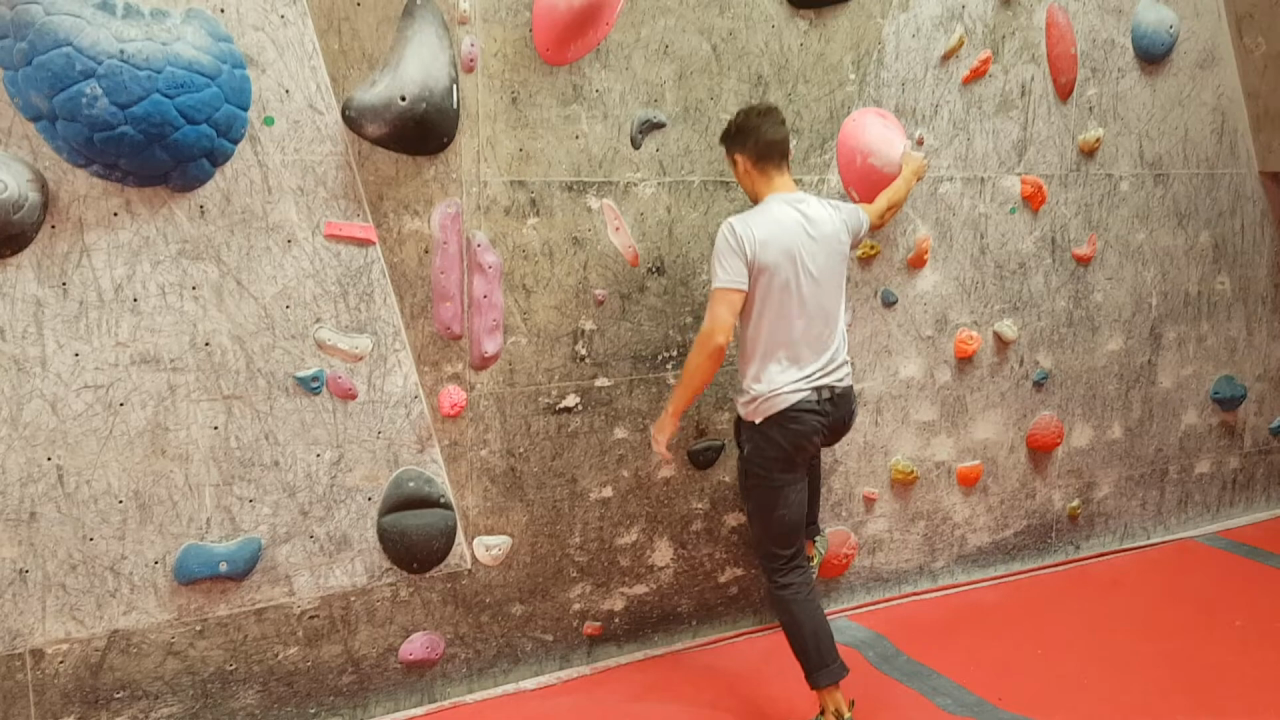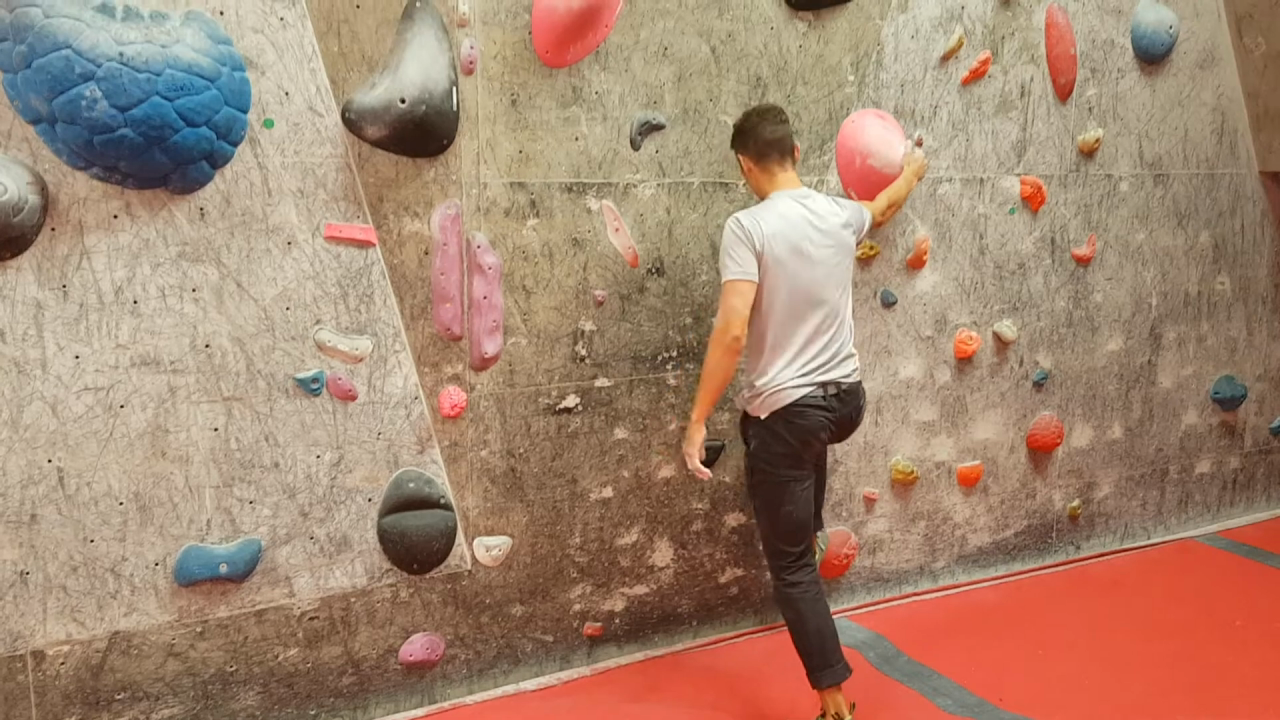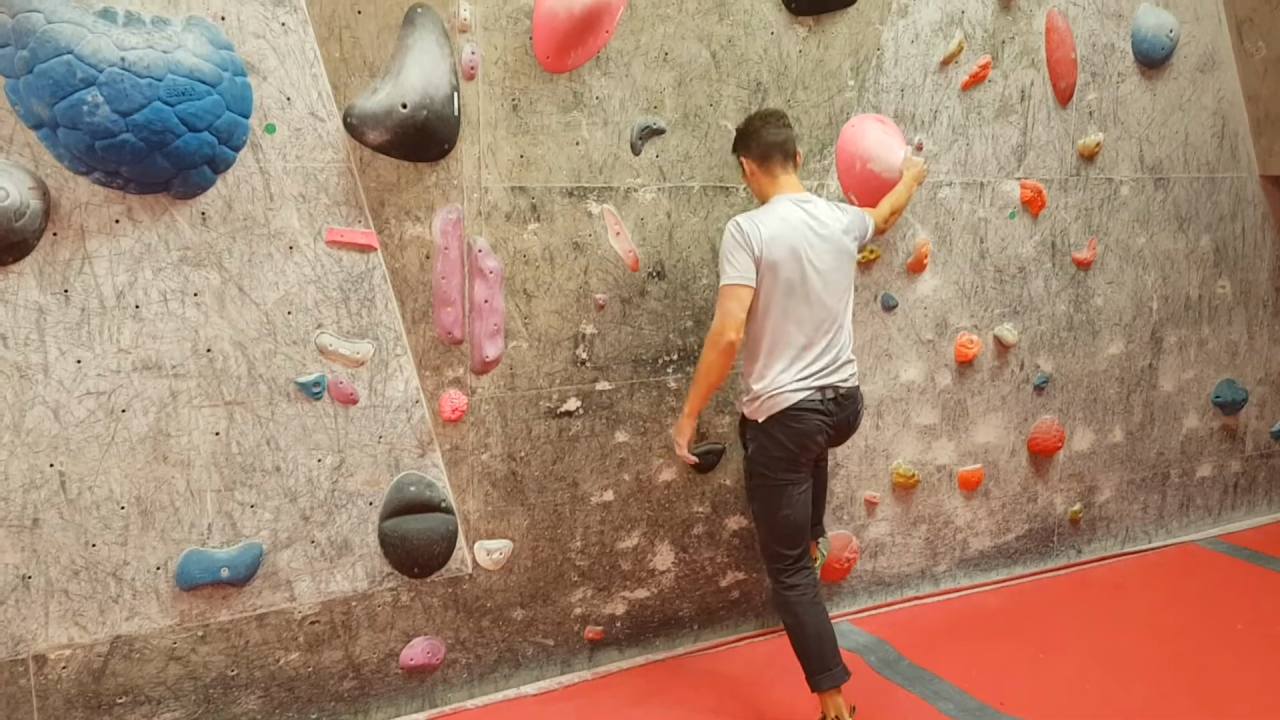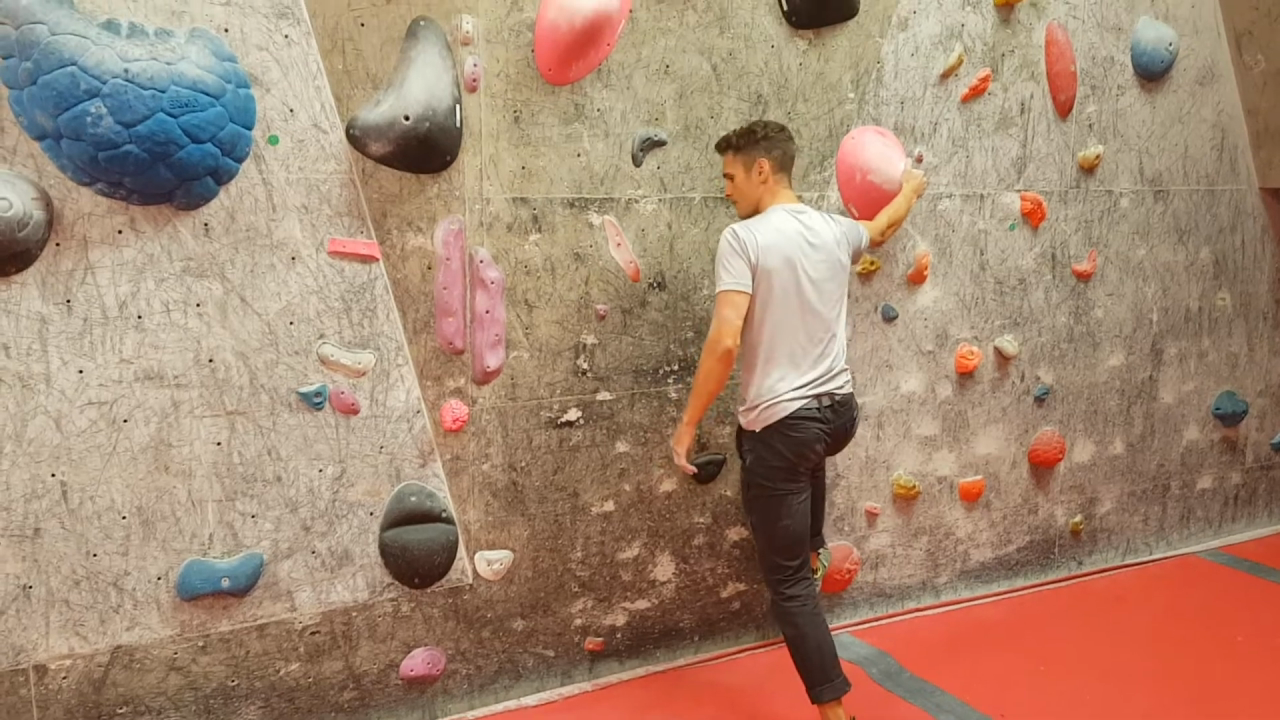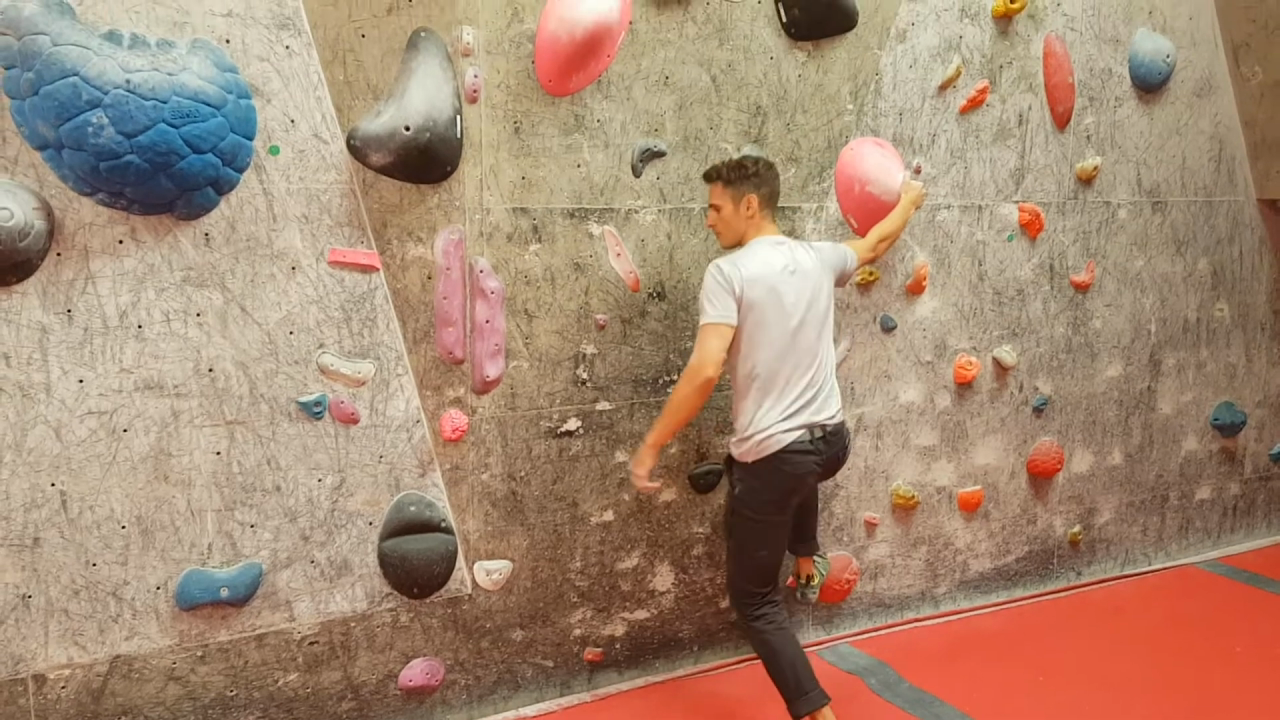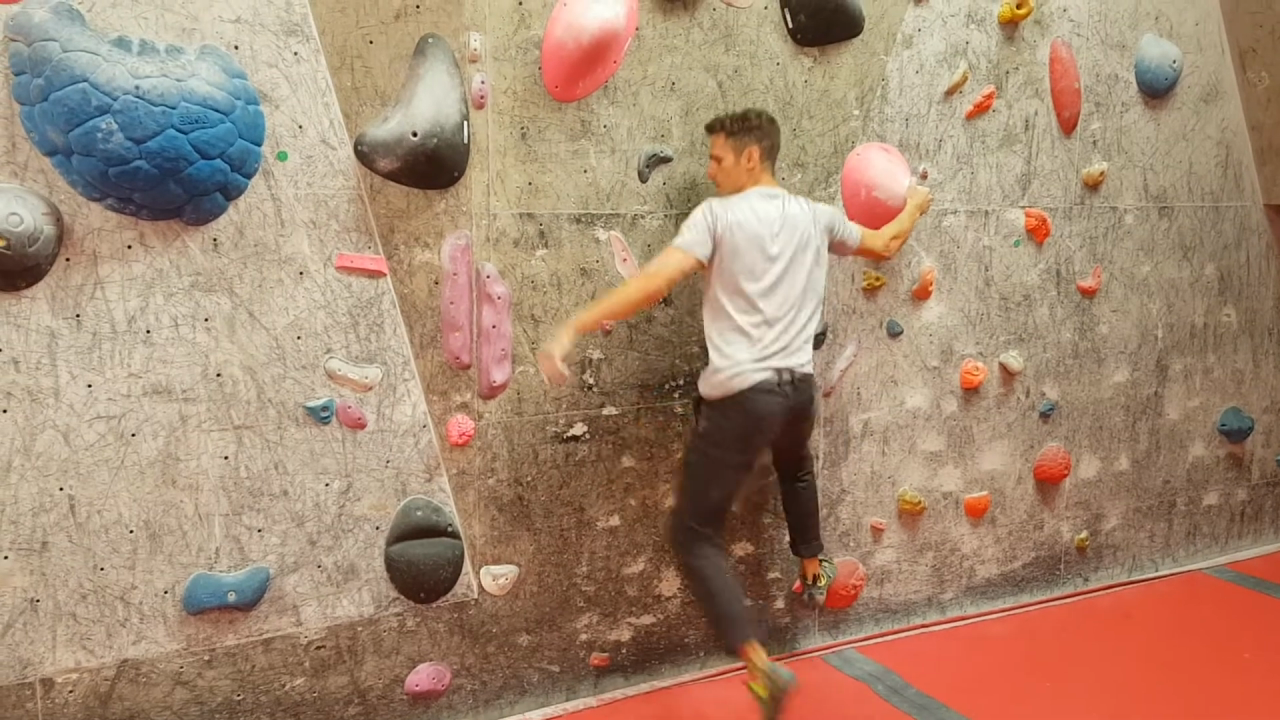
dt=0.3s
person 1, frame 1
left shoulder: (742, 232)
right shoulder: (837, 217)
left elbow: (716, 338)
right elbow: (882, 209)
left wrist: (671, 414)
right wrist: (910, 171)
left hip: (776, 416)
right hip: (838, 402)
left knee: (783, 569)
right ankle: (809, 536)
person 1, frame 2
left shoulder: (747, 227)
right shoulder: (842, 214)
left elbow: (733, 331)
right elbow: (883, 207)
left wrist: (698, 421)
right wrist: (910, 171)
left hip: (783, 413)
right hip: (847, 399)
left knee: (790, 567)
right ankle: (812, 531)
person 1, frame 3
left shoulder: (748, 230)
right shoulder: (844, 219)
left elbow: (728, 334)
right elbow: (885, 214)
left wrist: (689, 415)
right wrist: (910, 178)
left hip: (781, 416)
right hip: (844, 403)
left knee: (788, 571)
right ankle: (813, 536)
person 1, frame 4
left shoulder: (742, 238)
right shoulder: (835, 231)
left elbow: (724, 341)
right elbow: (881, 228)
left wrist: (688, 423)
right wrist: (909, 190)
left hip: (779, 426)
right hip: (840, 411)
left knee: (787, 583)
right ankle: (814, 549)
person 1, frame 5
left shoulder: (729, 272)
right shoulder: (818, 258)
left elbow: (704, 372)
right elbow: (873, 245)
left wrist: (651, 447)
right wrist: (906, 204)
left hip: (771, 454)
right hip: (832, 439)
left knee: (755, 603)
right ankle: (807, 563)
person 1, frame 6
left shoulder: (718, 215)
right shoulder: (814, 215)
left elbow: (655, 280)
right elbow: (882, 245)
left wrist: (572, 327)
right wrist: (914, 208)
left hip: (738, 400)
right hip: (797, 391)
left knee: (693, 538)
right knee: (793, 464)
left ankle: (762, 666)
right ankle: (813, 570)
